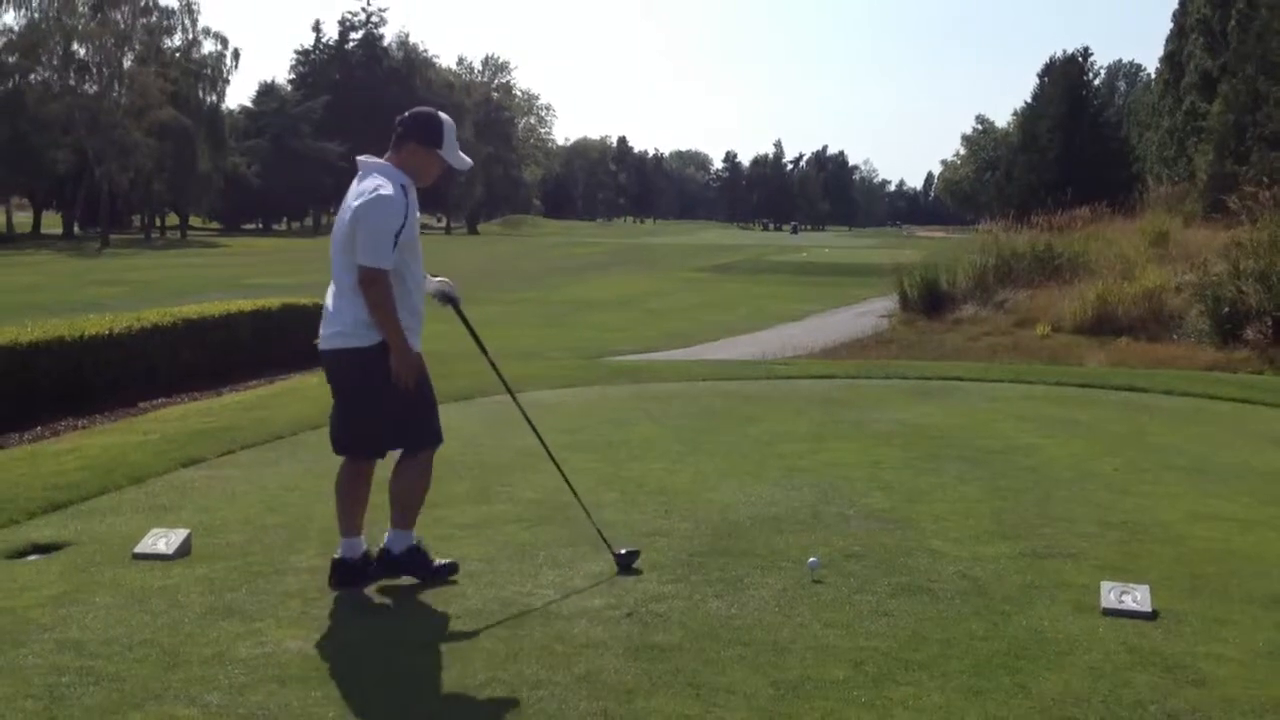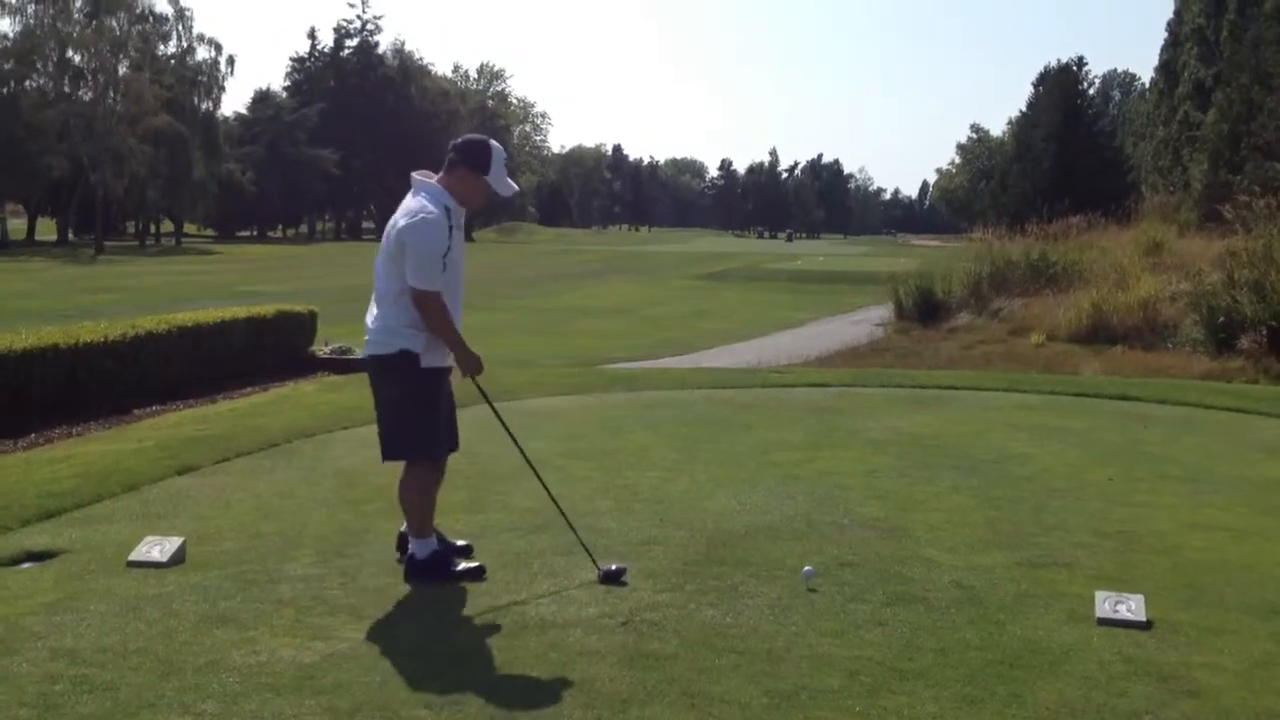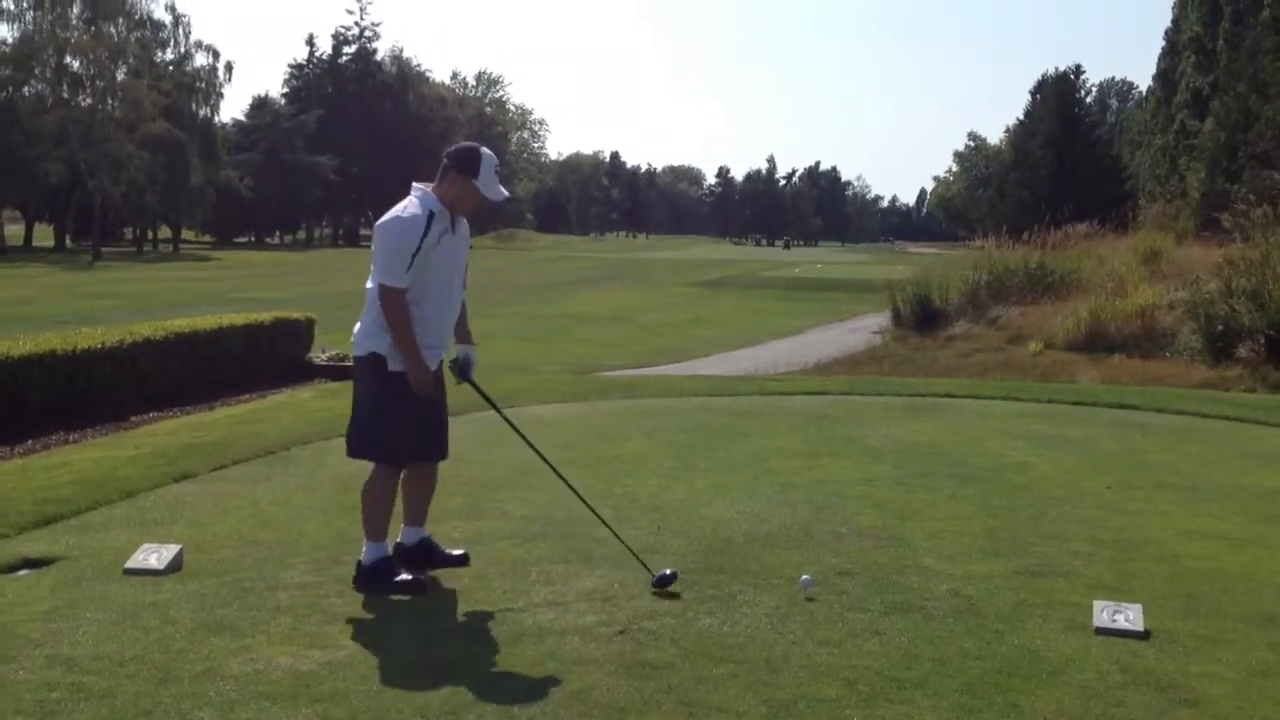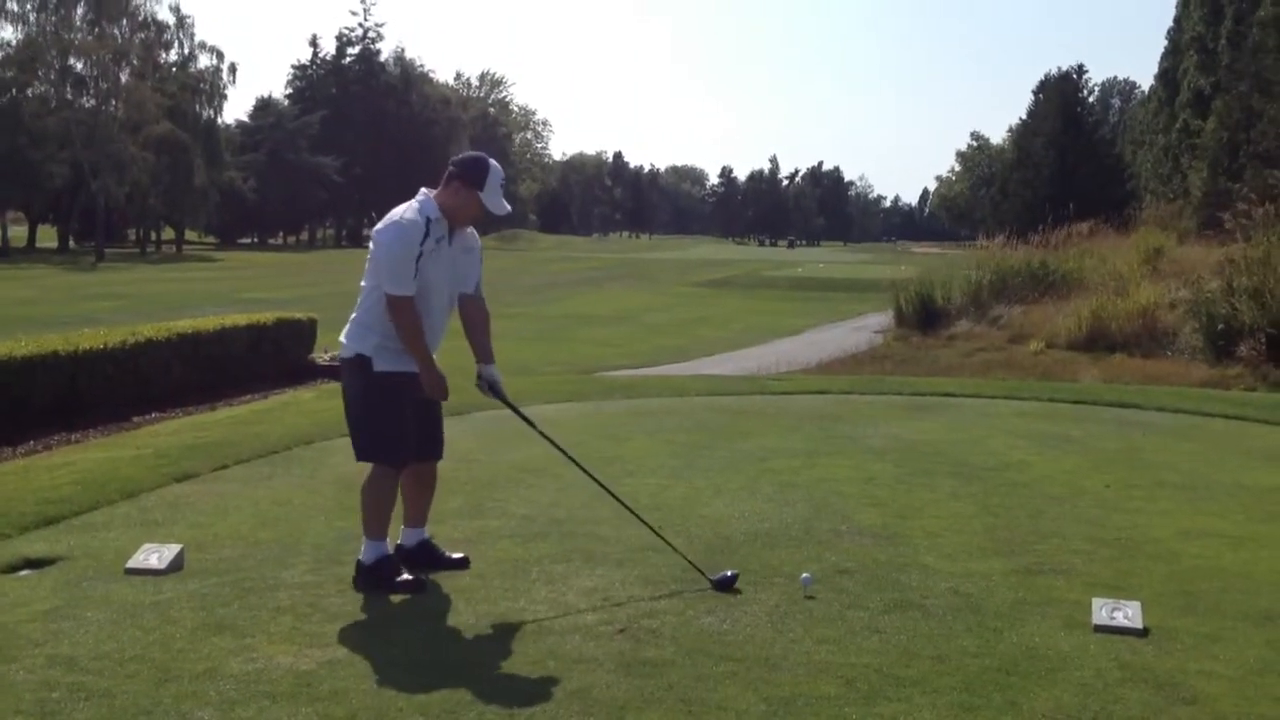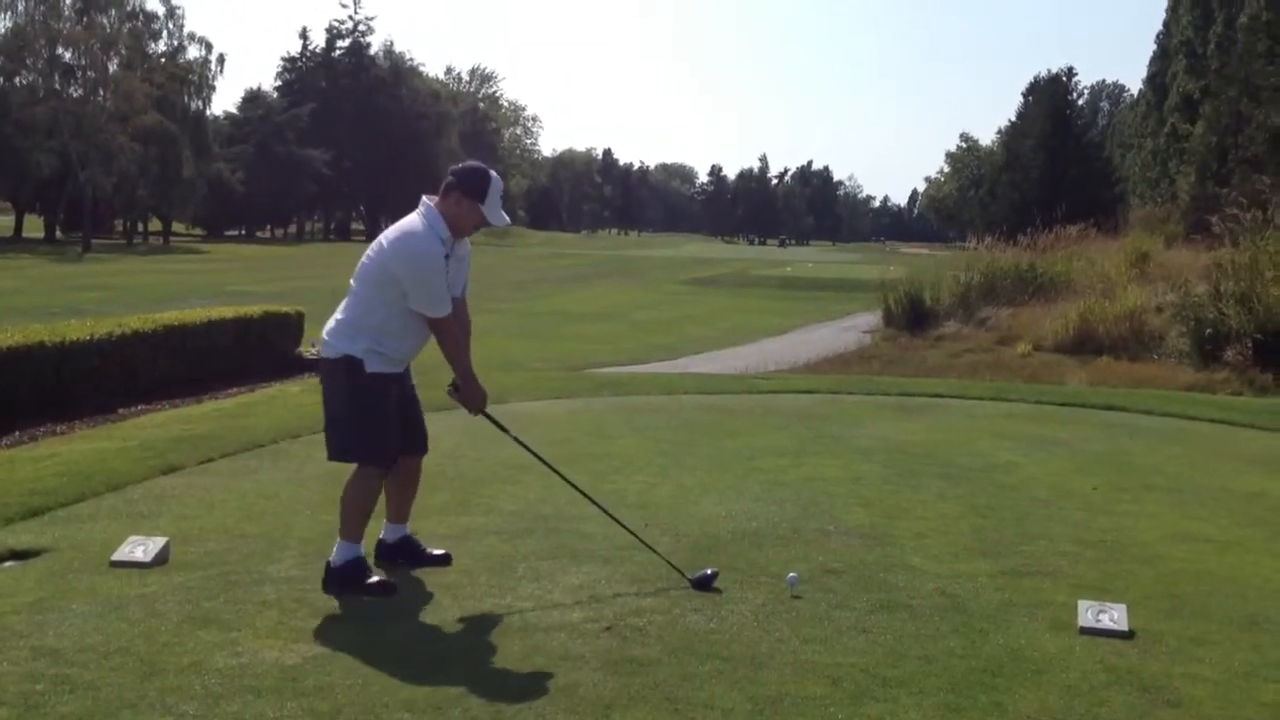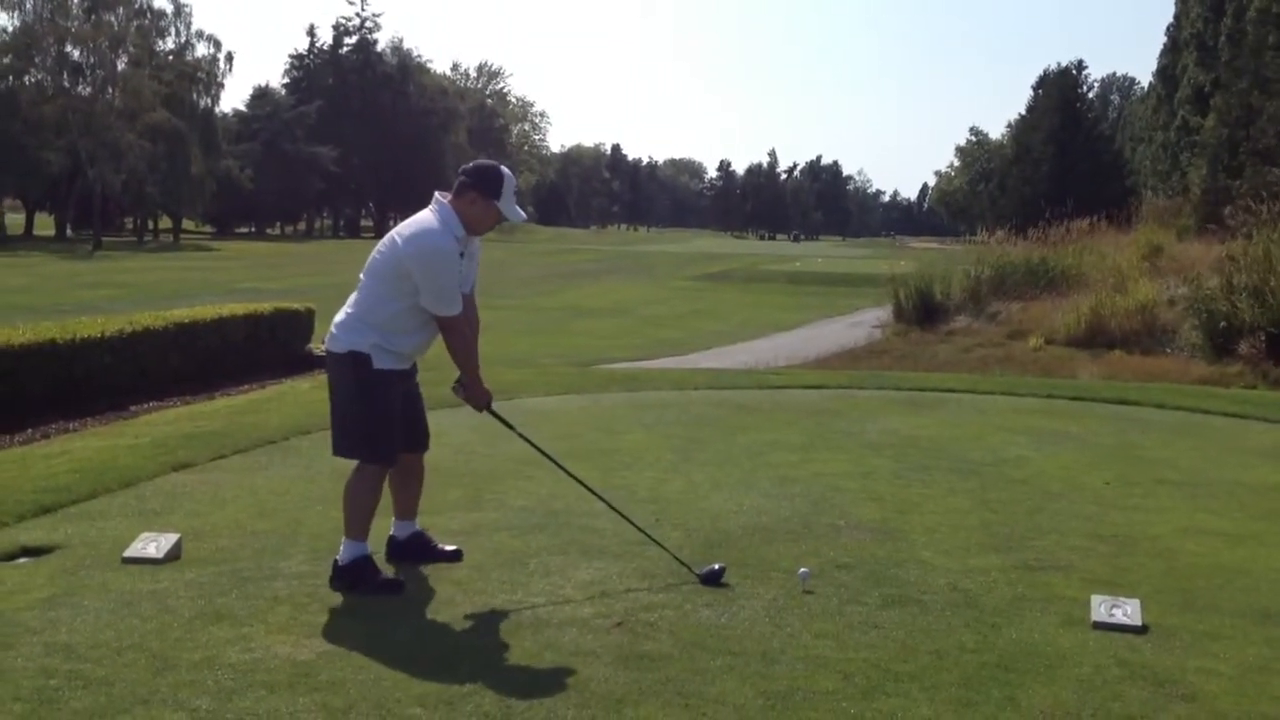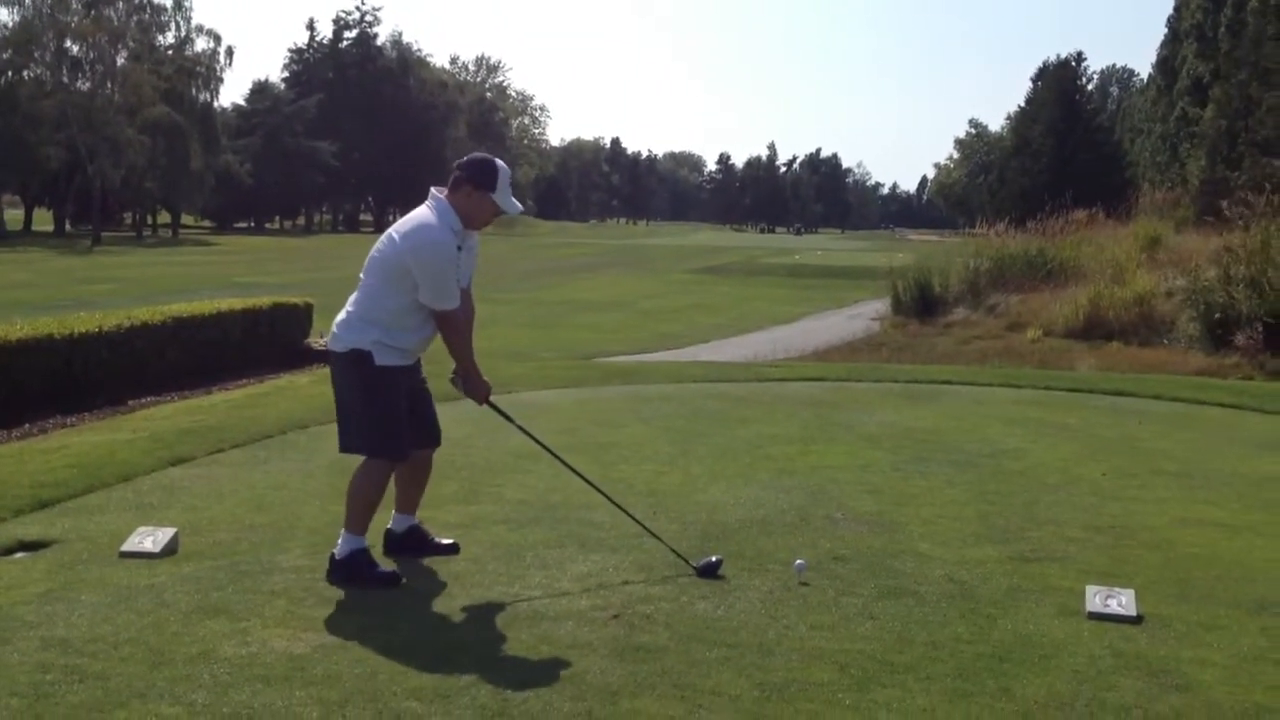
dt=0.7s
person 1, frame 1
left shoulder: (376, 187)
right shoulder: (386, 199)
right elbow: (371, 280)
left wrist: (427, 283)
right wrist: (401, 347)
left hip: (345, 342)
right hip: (376, 347)
left knee: (360, 453)
right knee: (420, 445)
left ankle: (351, 557)
right ankle: (400, 549)
person 1, frame 2
left shoulder: (439, 207)
right shoulder: (429, 220)
right elbow: (426, 300)
left wrist: (452, 351)
right wrist: (464, 352)
left hip: (418, 351)
right hip: (405, 353)
left knee: (434, 451)
right knee: (423, 456)
left ankle: (419, 534)
right ankle: (423, 556)
person 1, frame 3
left shoulder: (458, 225)
right shoulder: (406, 223)
right elbow: (391, 298)
left wrist: (463, 344)
right wrist: (413, 363)
left hip: (427, 361)
right hip: (389, 361)
left knee: (426, 457)
right knee: (390, 461)
left ankle: (414, 542)
right ankle: (373, 561)
person 1, frame 4
left shoulder: (466, 239)
right shoulder: (404, 228)
left elbow: (472, 304)
right elbow: (400, 306)
left wrist: (486, 365)
right wrist: (429, 369)
left hip: (414, 364)
right hip: (376, 359)
left knee: (424, 457)
right knee: (389, 461)
left ankle: (414, 543)
right ankle: (374, 560)
person 1, frame 5
left shoulder: (453, 240)
right shoulder: (419, 245)
left elbow: (458, 312)
right elbow: (442, 325)
left wrist: (464, 378)
right wrist: (469, 382)
left hip: (388, 359)
right hip: (355, 357)
left knee: (410, 450)
right knee: (375, 461)
left ankle: (395, 540)
right ankle: (345, 563)
person 1, frame 6
left shoulder: (462, 236)
right shoulder: (434, 243)
left elbow: (467, 310)
right elbow: (451, 325)
left wrist: (472, 376)
right wrist: (474, 383)
left hip: (393, 354)
right hip: (362, 354)
left knee: (411, 448)
right knee: (376, 458)
left ankle: (405, 536)
right ankle: (351, 561)
person 1, frame 7
left shoulder: (459, 230)
right shoulder: (431, 237)
left elbow: (463, 303)
right elbow: (448, 318)
left wrist: (465, 370)
right wrist: (473, 376)
left hip: (398, 353)
right hip: (365, 352)
left knee: (422, 444)
right knee: (384, 453)
left ankle: (403, 530)
right ankle: (348, 554)
